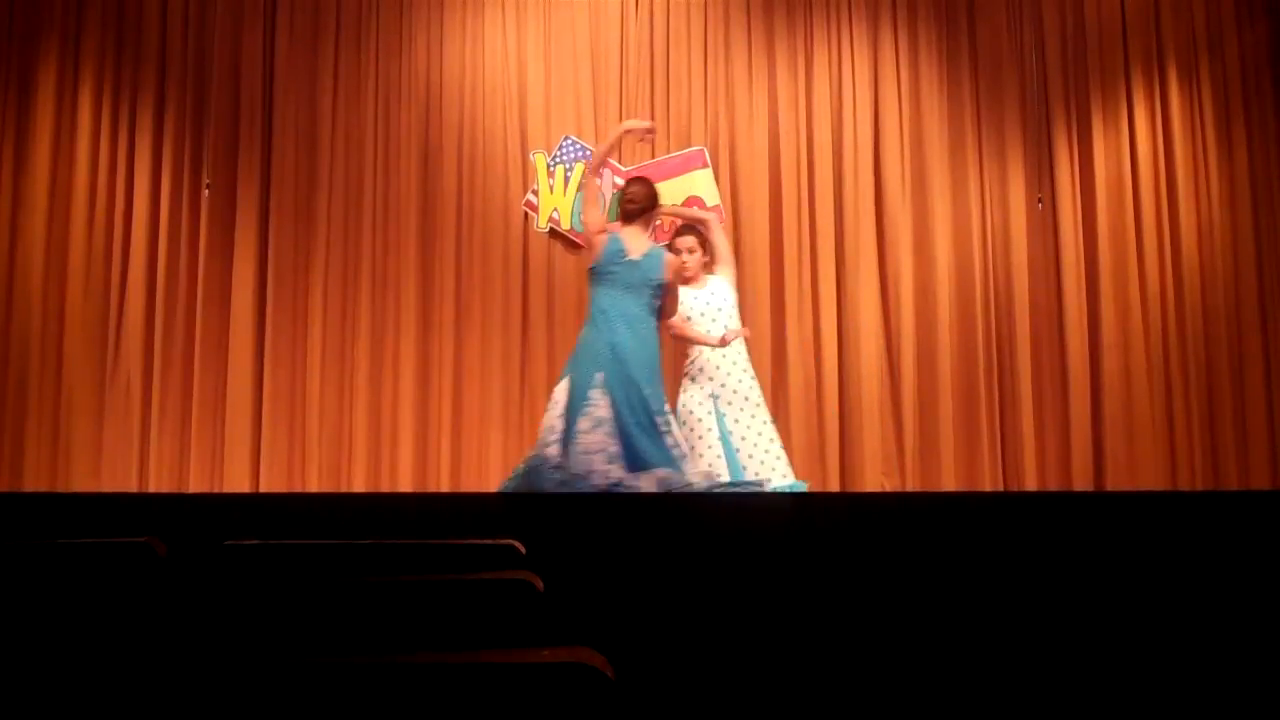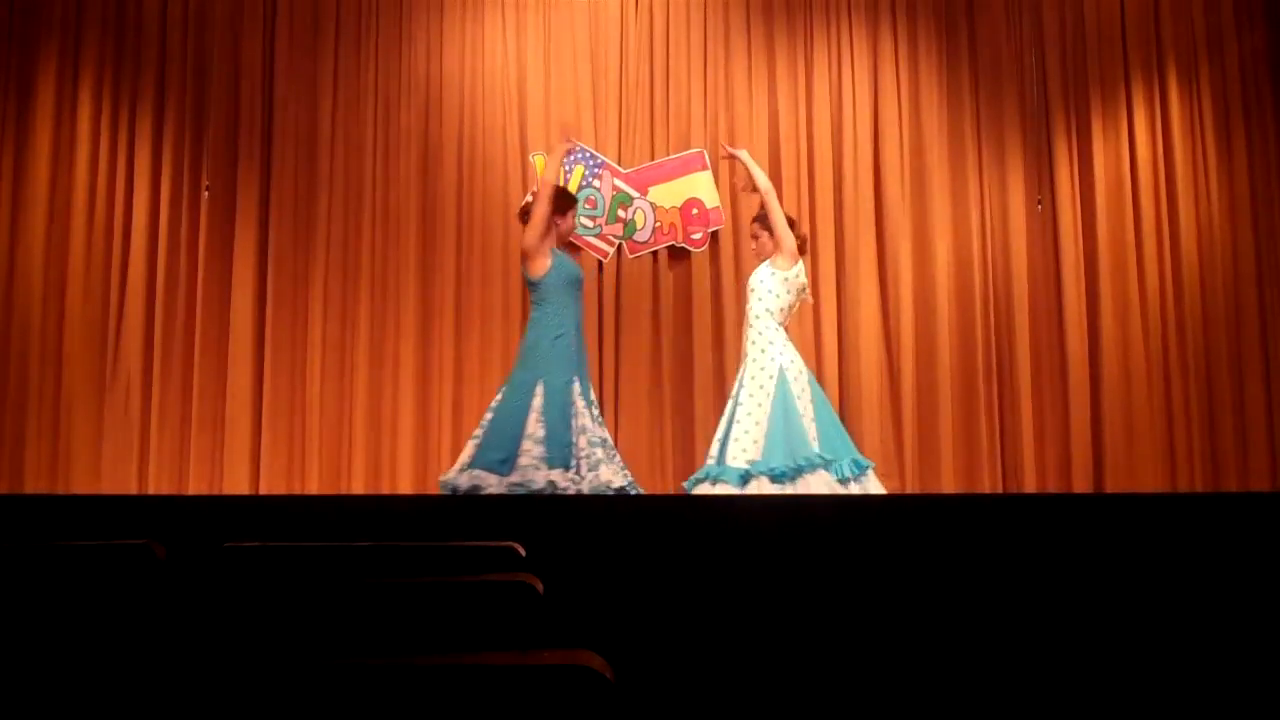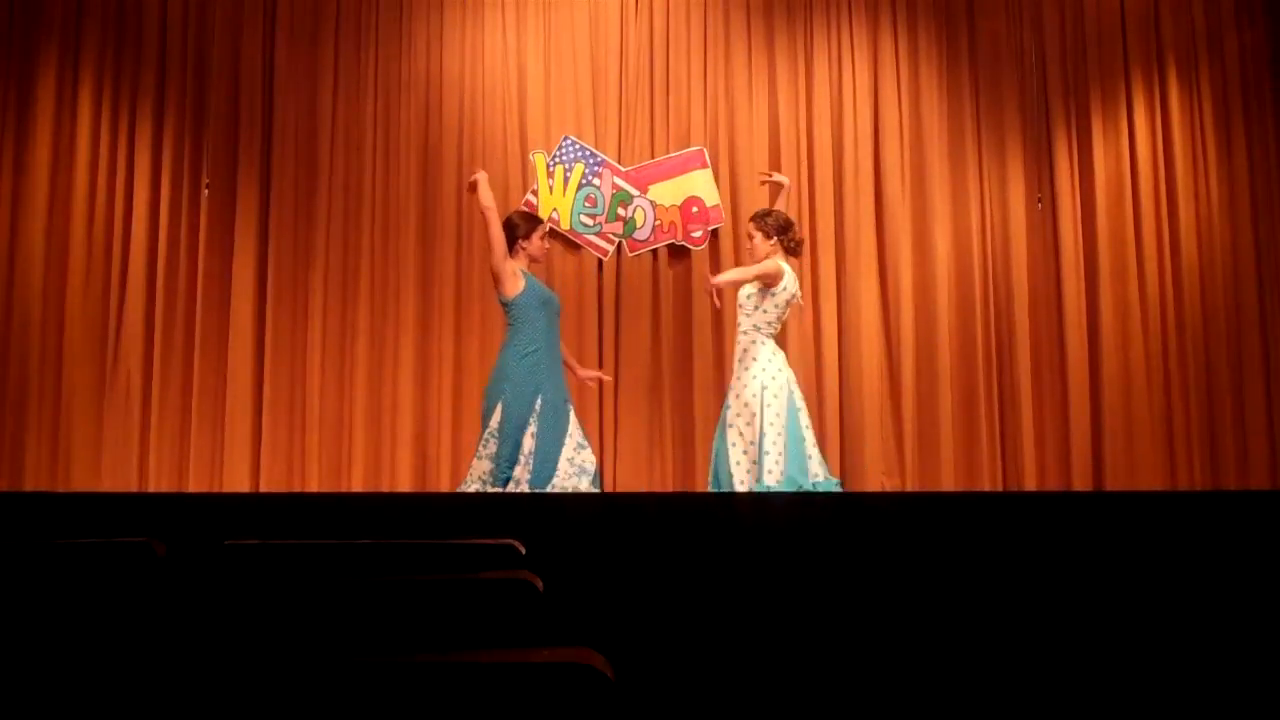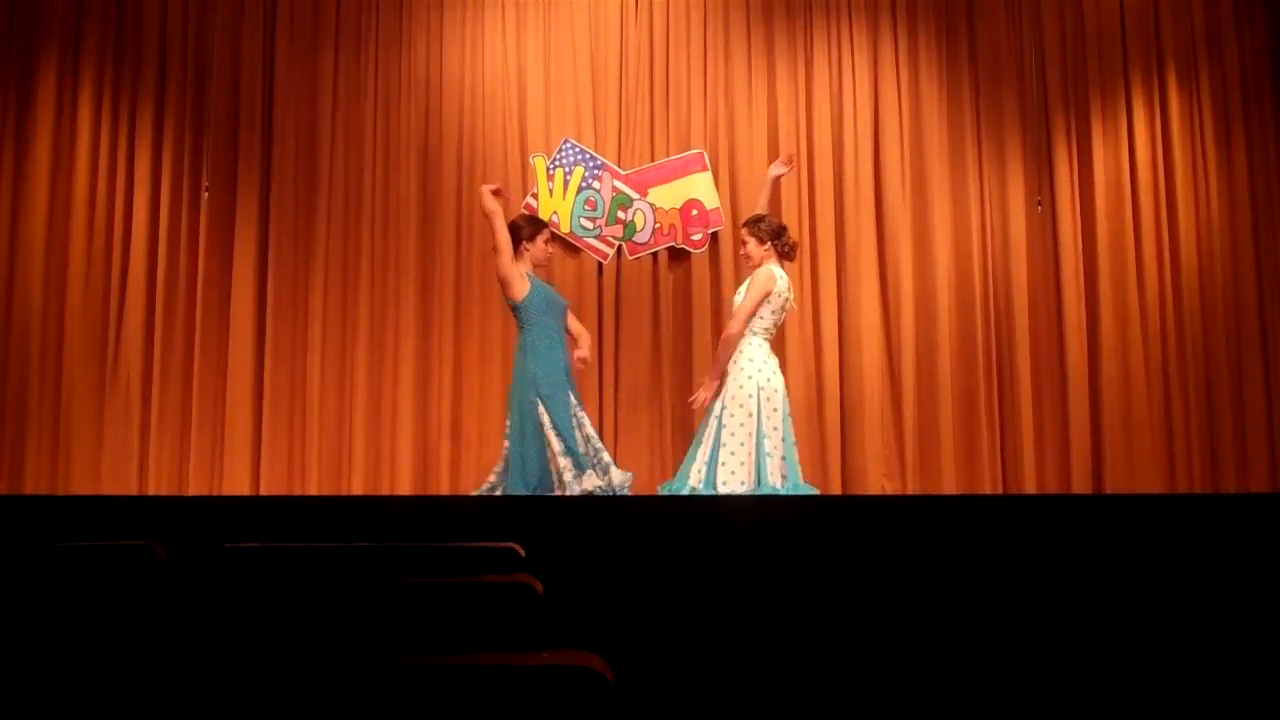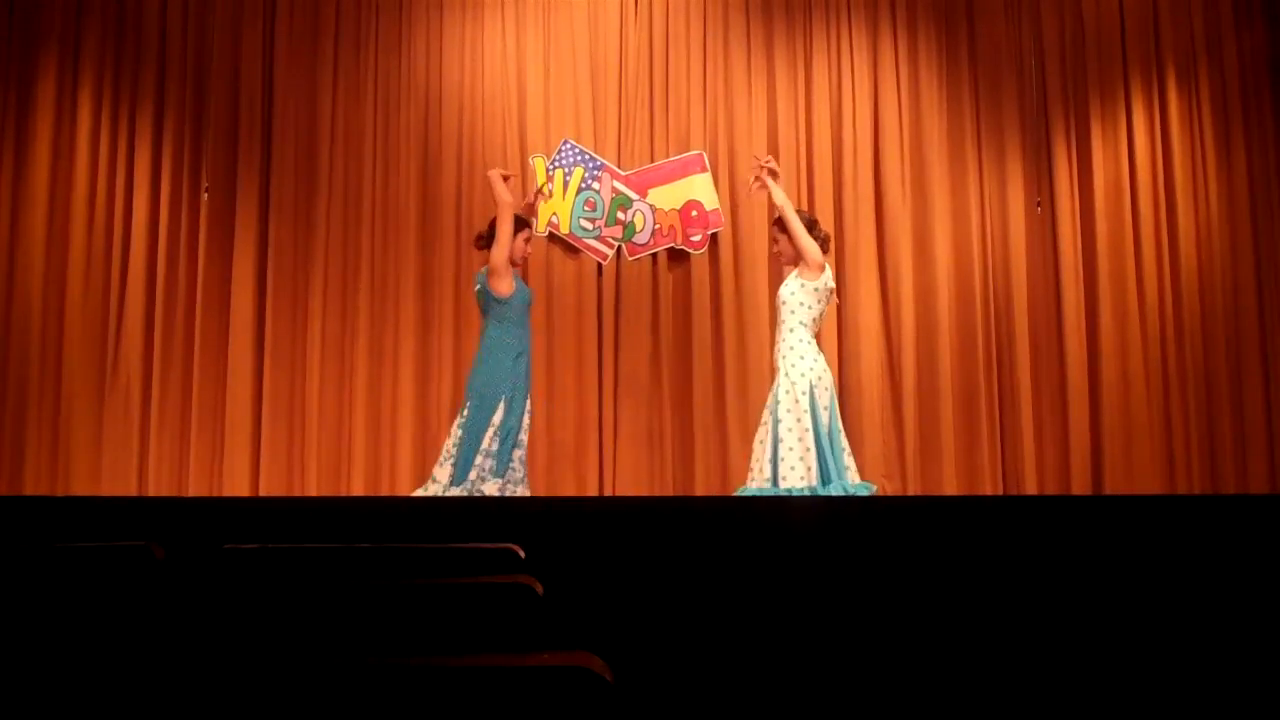
dt=0.7s
person 1, frame 1
left shoulder: (601, 243)
right shoulder: (667, 263)
left elbow: (590, 176)
right elbow: (666, 315)
left wrist: (621, 133)
left hip: (594, 353)
right hip: (637, 358)
right knee: (650, 446)
person 1, frame 2
left shoulder: (551, 253)
right shoulder: (534, 250)
left elbow: (552, 196)
right elbow: (545, 190)
left wrist: (559, 152)
right wrist: (559, 153)
left hip: (563, 362)
right hip: (546, 361)
left knee: (561, 439)
right knee: (540, 437)
person 1, frame 3
left shoulder: (533, 284)
right shoulder: (506, 274)
right elbow: (489, 210)
left wrist: (577, 369)
right wrist: (482, 182)
left hip: (546, 388)
right hip: (518, 384)
left knee: (567, 467)
right knee: (511, 465)
person 1, frame 4
left shoulder: (542, 288)
right shoulder: (513, 277)
left elbow: (576, 328)
right elbow: (493, 212)
left wrist: (582, 347)
right wrist: (486, 193)
left hip: (556, 386)
right hip: (537, 387)
right knee: (563, 465)
person 1, frame 5
left shoulder: (491, 276)
right shoulder: (497, 272)
left elbow: (508, 216)
right elbow: (505, 206)
left wrist: (527, 208)
right wrist: (495, 179)
left hip: (498, 383)
right hip: (498, 384)
left knee: (489, 467)
right knee: (484, 469)
person 2, frame 1
left shoulder: (722, 281)
right shoulder: (675, 294)
left elbow: (712, 218)
right elbow: (675, 327)
left wrist: (680, 213)
right wrist: (712, 339)
left hip: (740, 385)
right hip: (699, 388)
left knee: (755, 458)
right knee: (709, 468)
person 2, frame 2
left shoulder: (788, 257)
right shoulder: (775, 267)
left elbow: (770, 196)
right elbow: (766, 219)
left wrist: (745, 158)
right wrist: (757, 186)
left hip: (772, 361)
right hip: (760, 364)
left knee: (768, 443)
right knee: (759, 441)
person 2, frame 3
left shoulder: (775, 269)
right shoulder: (779, 271)
left elbow: (751, 270)
right elbow: (776, 222)
left wrist: (723, 279)
right wrist: (784, 189)
left hip: (760, 370)
right hip: (759, 369)
left knee: (765, 461)
right knee: (755, 460)
person 2, frame 4
left shoulder: (766, 275)
right shoulder: (772, 274)
left elbow: (734, 329)
right elbow: (759, 225)
left wrist: (712, 379)
right wrist: (771, 181)
left hip: (752, 373)
right hip: (752, 372)
left knee: (743, 461)
right knee: (748, 460)
person 2, frame 5
left shoulder: (816, 265)
right shoulder: (803, 272)
left elbow: (786, 210)
right elbow: (786, 217)
left wrist: (770, 182)
right wrist: (771, 180)
left hip: (801, 371)
right hip: (795, 371)
left knee: (798, 461)
right knee: (797, 461)
